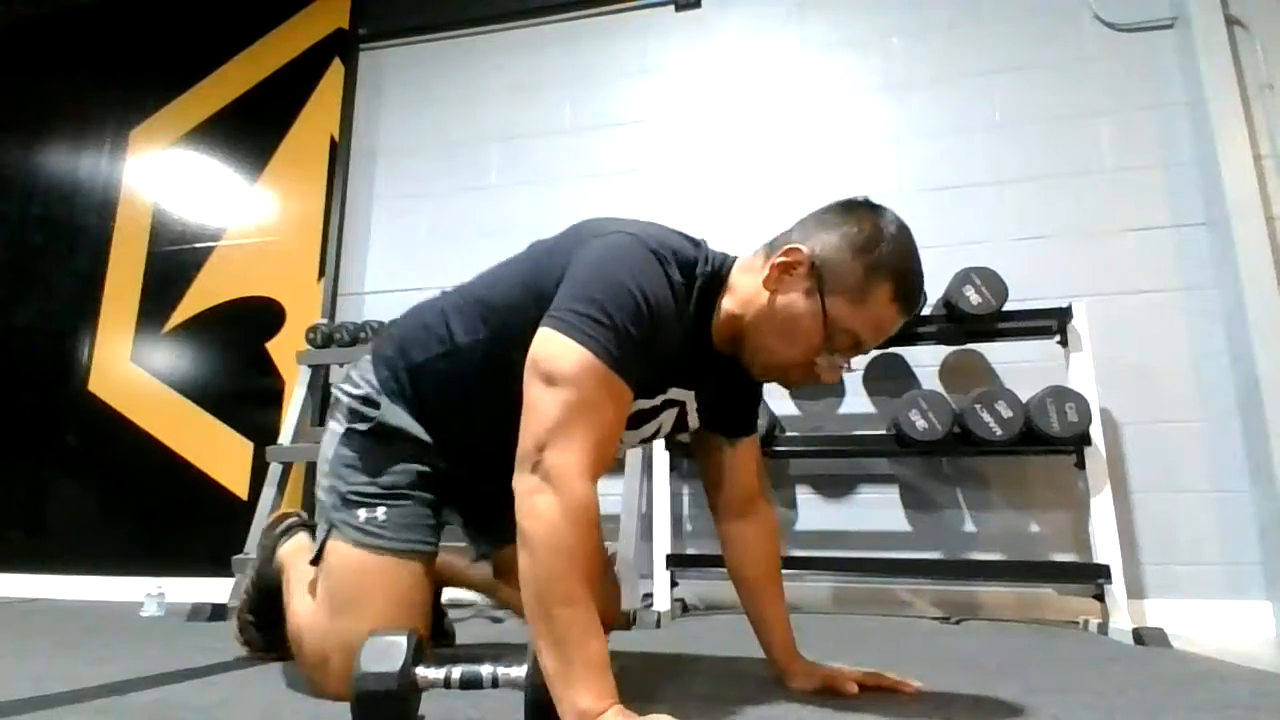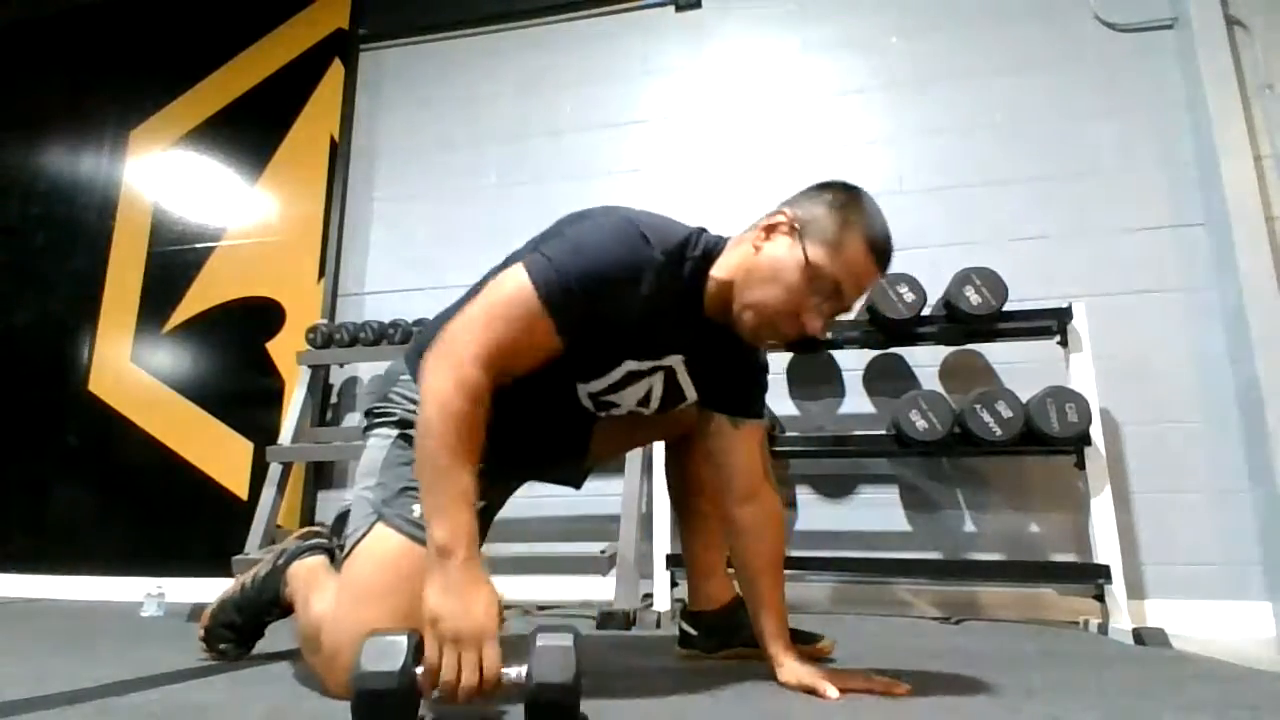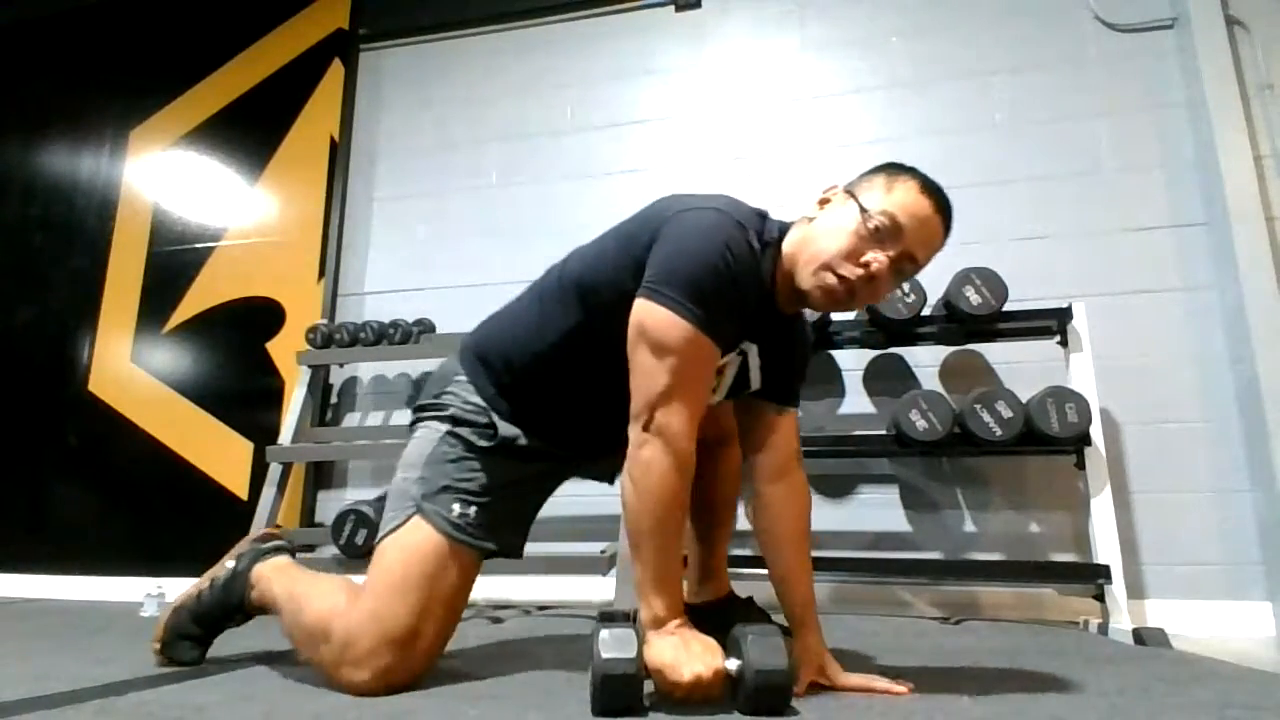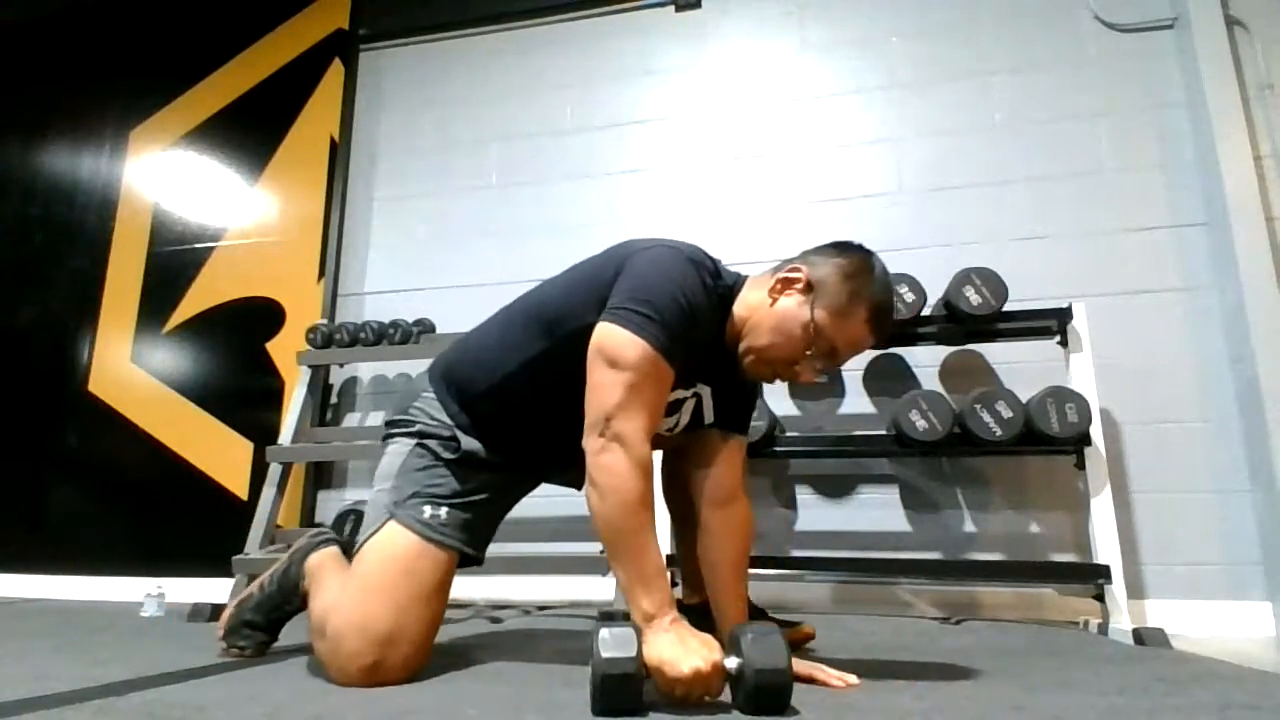
dt=1s
person 1, frame 1
left shoulder: (736, 357)
right shoulder: (636, 276)
left elbow: (743, 512)
right elbow: (553, 480)
left wrist: (791, 663)
left hip: (503, 437)
right hip: (398, 414)
left knee: (595, 618)
left ankle: (437, 572)
right ankle: (293, 555)
person 1, frame 2
left shoulder: (736, 350)
right shoulder: (625, 254)
left elbow: (748, 493)
right elbow: (451, 367)
left wrist: (781, 649)
right wrist: (454, 570)
right hip: (439, 415)
right knee: (365, 665)
left ankle: (712, 615)
right ankle: (302, 571)
person 1, frame 3
left shoulder: (785, 332)
right shoulder: (714, 240)
left elbow: (776, 474)
right elbow: (657, 434)
left wrist: (808, 640)
right wrist: (661, 624)
left hip: (582, 426)
right hip: (487, 413)
right knee: (375, 660)
left ankle: (712, 600)
right ankle: (260, 574)
person 1, frame 4
left shoulder: (735, 367)
right shoulder: (671, 281)
left elbow: (717, 499)
right elbow: (614, 447)
left wrist: (732, 639)
right wrist: (658, 625)
left hip: (554, 441)
right hip: (457, 430)
right knee: (368, 656)
left ankle: (698, 603)
right ankle: (315, 566)
